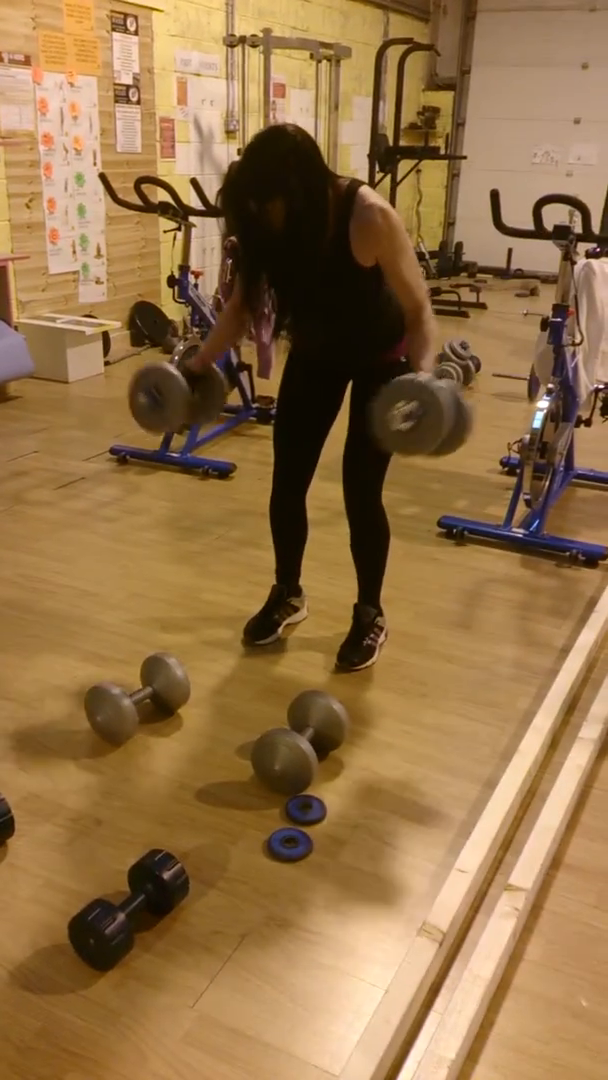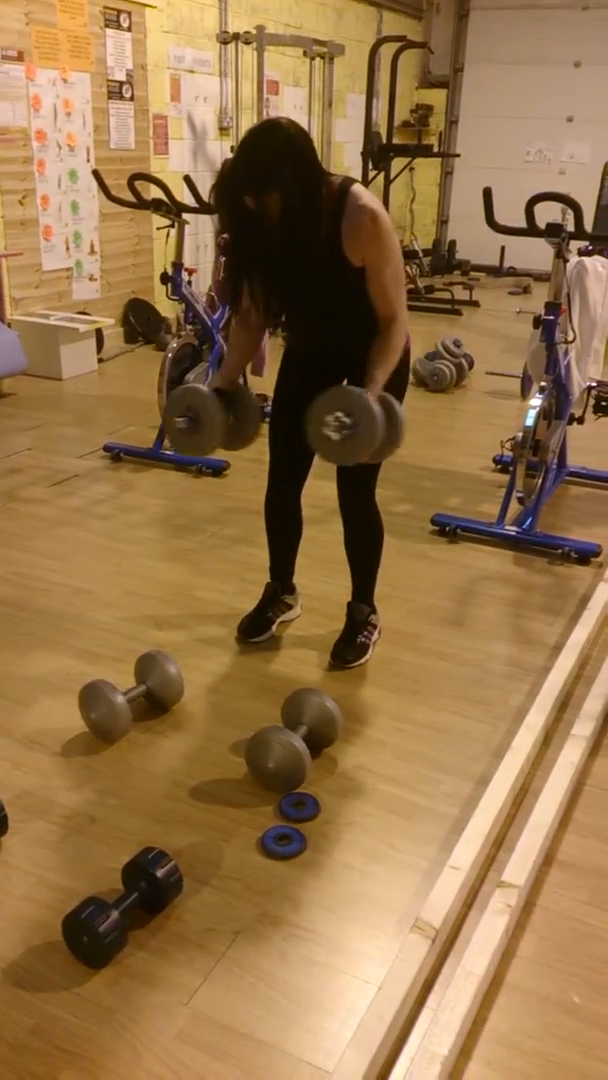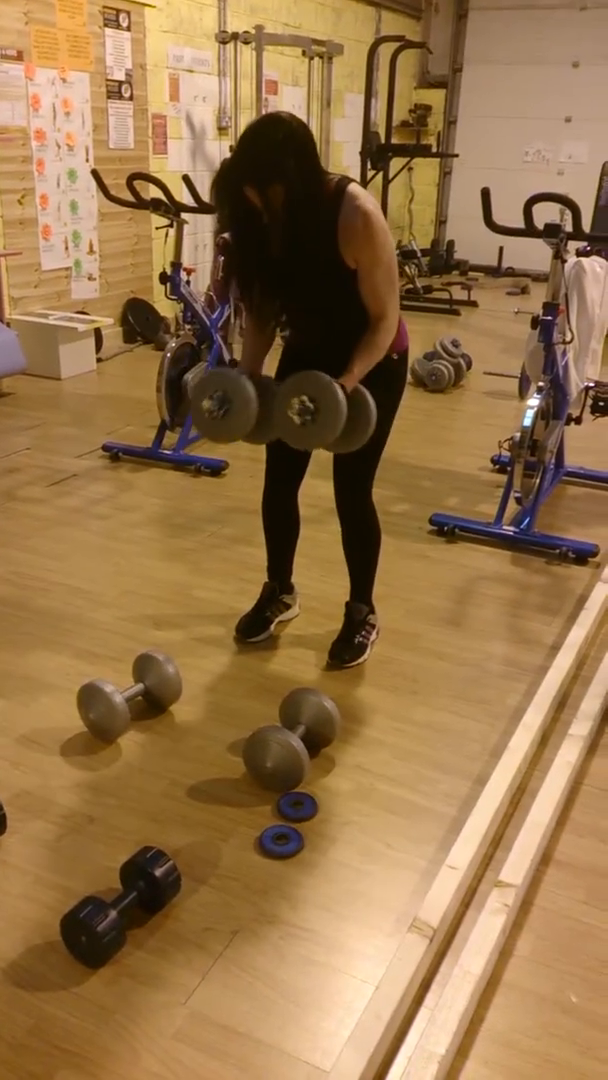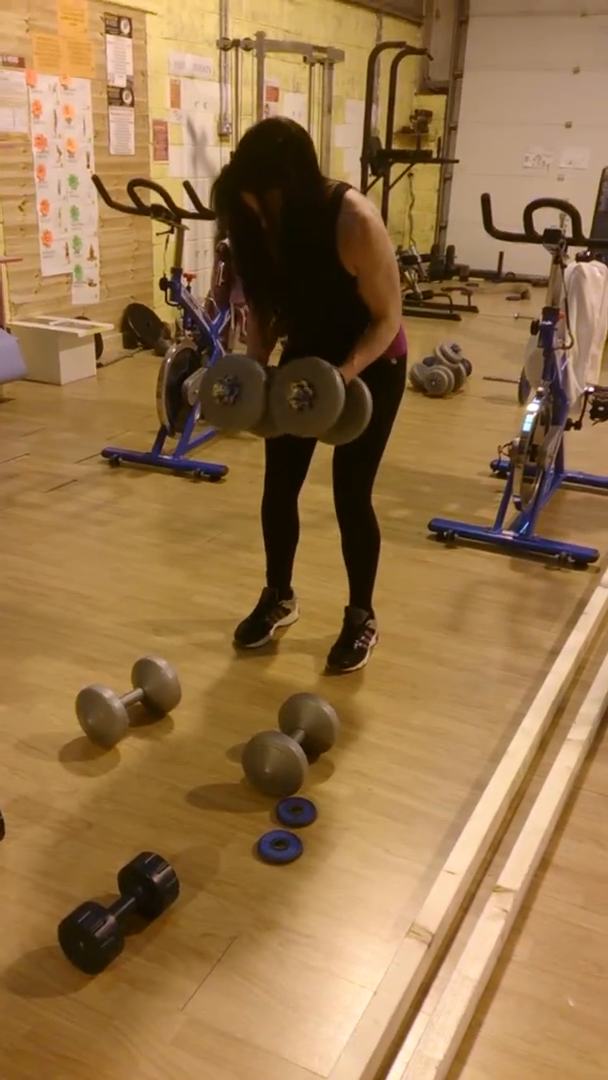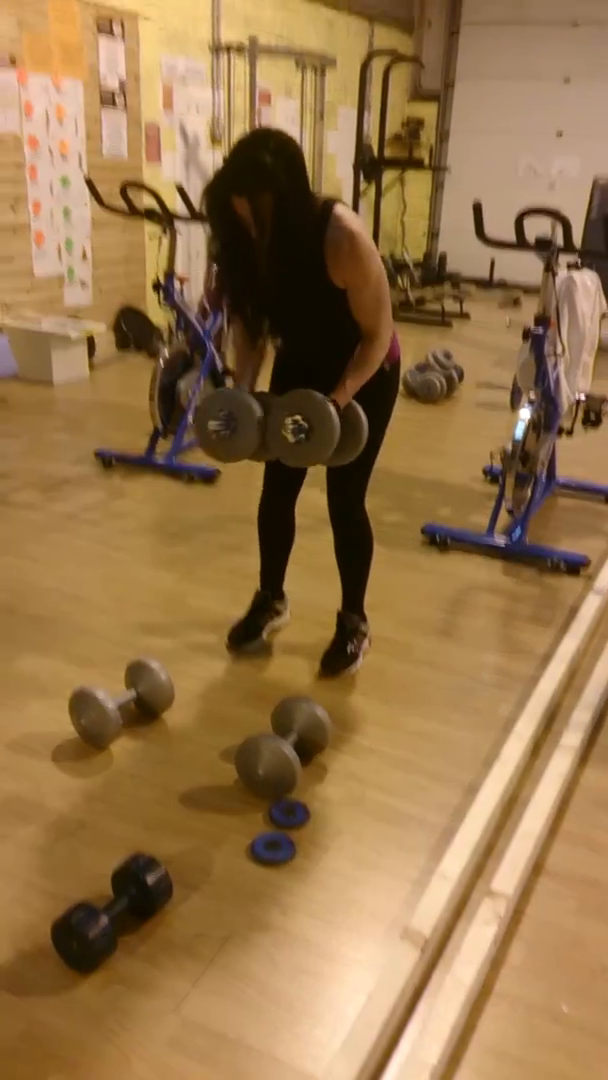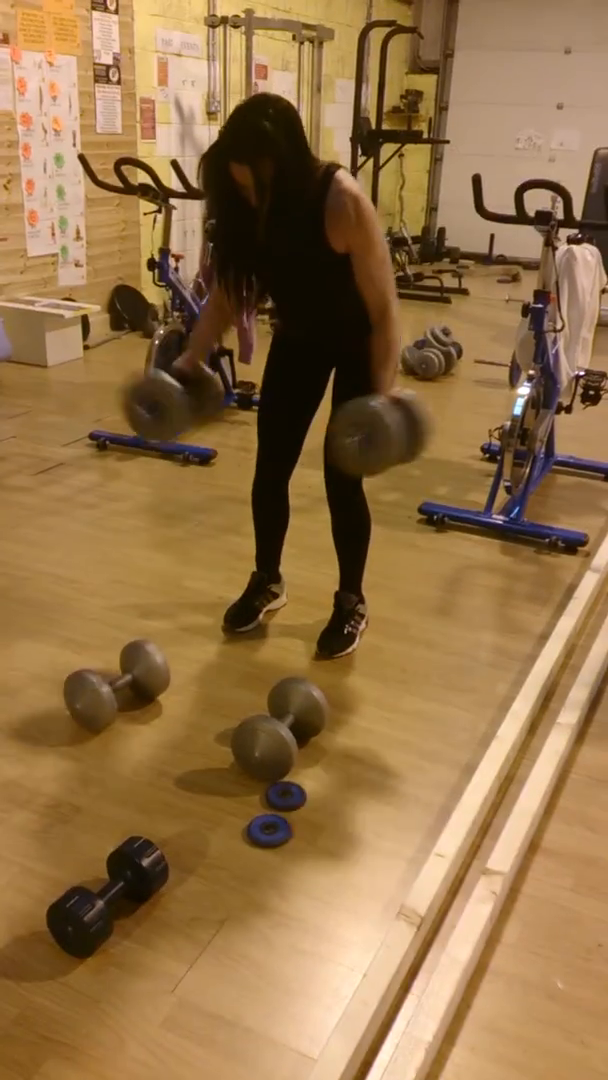
dt=0.2s
person 1, frame 1
left shoulder: (369, 217)
right shoulder: (268, 223)
left elbow: (418, 307)
right elbow: (243, 302)
left wrist: (426, 377)
right wrist: (199, 362)
left hip: (380, 359)
right hip: (313, 355)
left knee: (361, 492)
right knee: (287, 483)
left ankle: (370, 614)
right ankle: (287, 595)
person 1, frame 2
left shoulder: (362, 217)
right shoulder: (260, 221)
left elbow: (393, 319)
right elbow: (252, 312)
left wrist: (370, 395)
right wrist: (225, 381)
left hip: (370, 358)
right hip: (307, 355)
left knee: (354, 490)
right knee: (282, 480)
left ankle: (363, 611)
right ankle: (280, 592)
person 1, frame 3
left shoulder: (357, 215)
right shoulder: (259, 218)
left elbow: (384, 317)
right elbow: (261, 306)
left wrist: (344, 387)
right wrist: (248, 375)
left hip: (372, 359)
right hip: (306, 352)
left knee: (351, 489)
right knee: (279, 479)
left ankle: (362, 611)
right ankle: (278, 592)
person 1, frame 4
left shoulder: (354, 221)
right shoulder: (257, 223)
left elbow: (388, 315)
right elbow: (263, 305)
left wrist: (343, 377)
right wrist: (255, 366)
left hip: (371, 362)
right hip: (304, 354)
left knee: (350, 493)
right knee: (279, 483)
left ankle: (361, 617)
right ankle: (278, 597)
person 1, frame 5
left shoulder: (343, 236)
right shoulder: (246, 236)
left elbow: (379, 332)
right elbow: (247, 317)
left wrist: (336, 403)
right wrist: (243, 388)
left hip: (364, 373)
right hip: (299, 363)
left knee: (344, 498)
right knee: (277, 488)
left ankle: (353, 621)
right ankle: (270, 600)
person 1, frame 6
left shoulder: (344, 201)
right shoulder: (244, 207)
left elbow: (383, 305)
right elbow: (228, 289)
left wrist: (385, 391)
right wrist: (190, 363)
left hip: (357, 343)
right hip: (296, 340)
left knee: (342, 475)
right knee: (271, 467)
left ankle: (351, 601)
right ankle: (266, 581)
